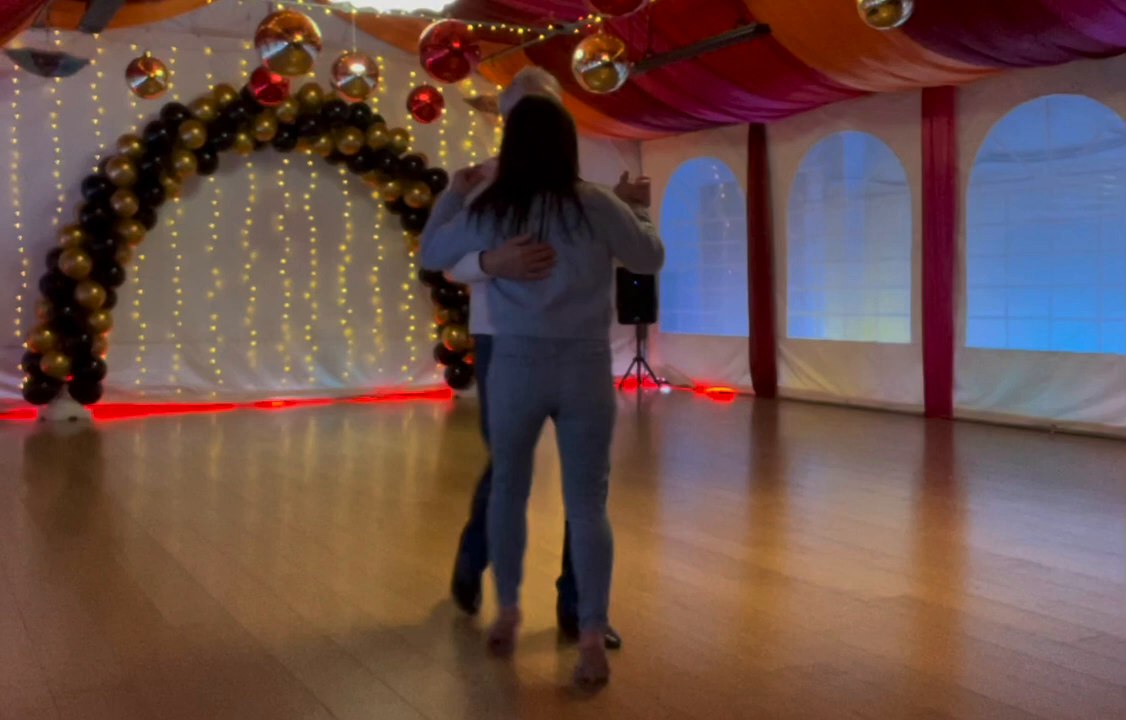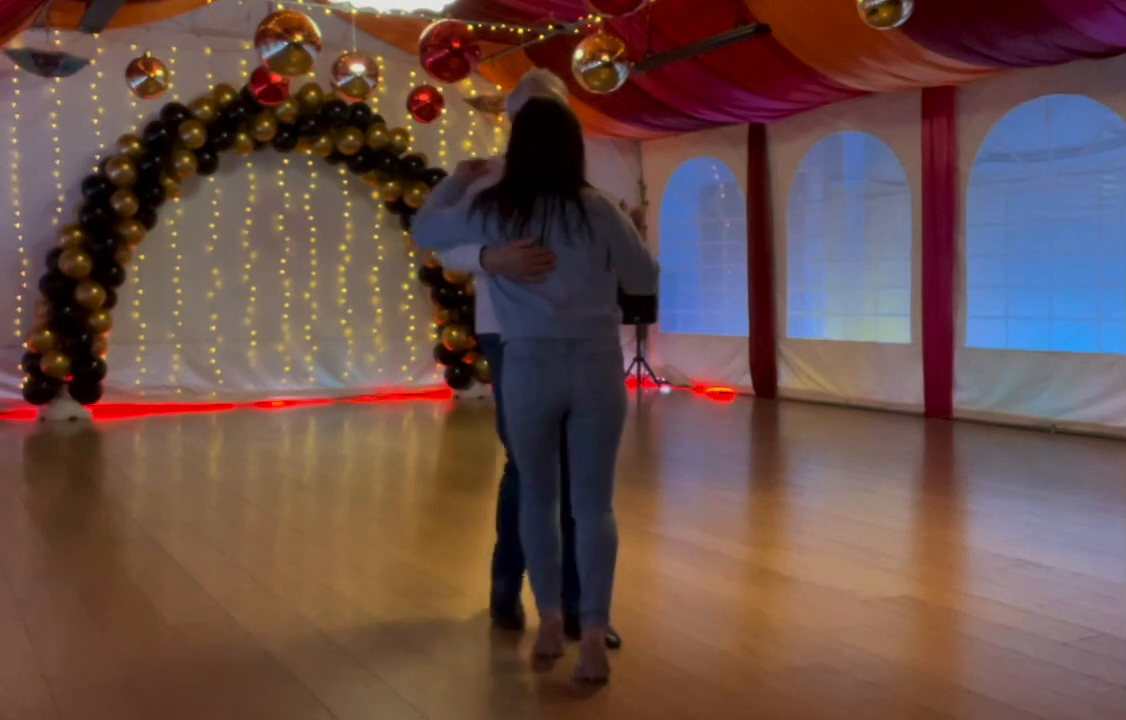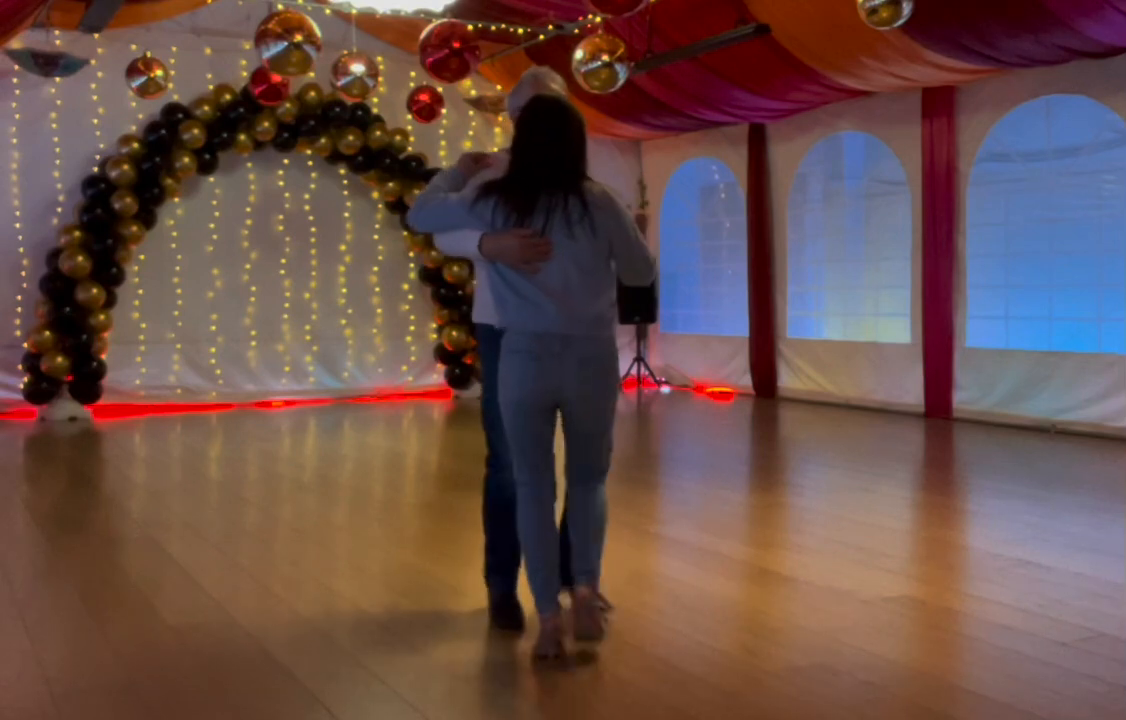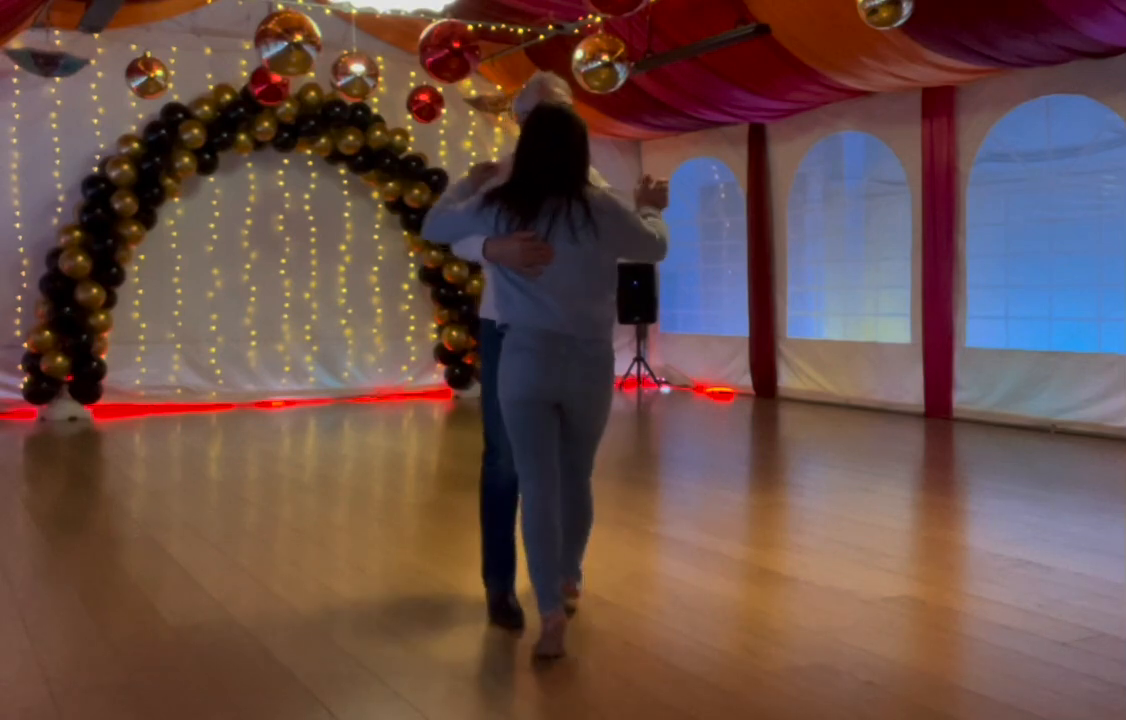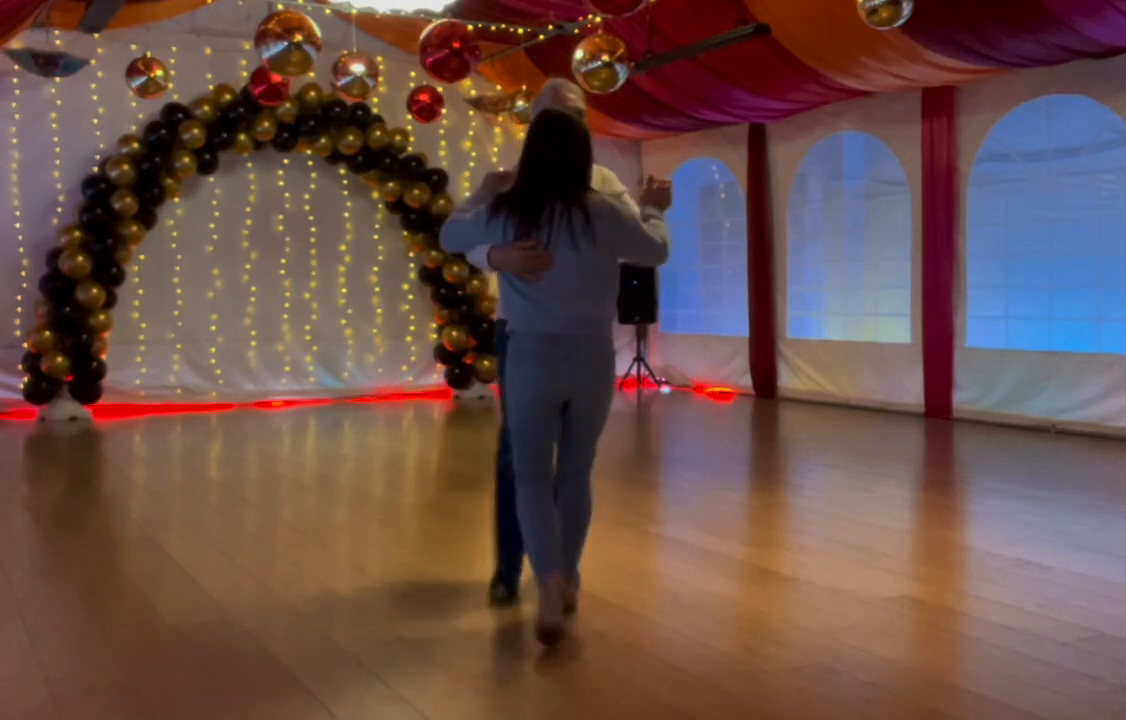
dt=0.2s
person 1, frame 1
left shoulder: (487, 210)
right shoulder: (594, 205)
left elbow: (431, 255)
right elbow: (652, 258)
left wrist: (455, 193)
right wrist: (633, 212)
left hip: (516, 366)
right hip: (586, 368)
left knee: (507, 486)
right knee: (587, 504)
left ankle: (507, 611)
right ankle: (592, 638)
person 1, frame 2
left shoulder: (489, 210)
right shoulder: (597, 209)
left elbow: (424, 231)
right elbow: (645, 281)
left wrist: (457, 182)
right wrist: (626, 230)
left hip: (529, 366)
right hip: (597, 366)
left knee: (537, 494)
right knee: (594, 501)
left ankle: (550, 621)
right ankle: (594, 633)
person 1, frame 3
left shoulder: (491, 201)
right shoulder: (598, 204)
left elbow: (420, 215)
right elbow: (641, 271)
left wrist: (458, 172)
right wrist: (629, 236)
left hip: (526, 359)
right hip: (592, 361)
left knee: (535, 489)
right knee: (588, 484)
left ankle: (549, 619)
right ankle: (585, 591)
person 1, frame 4
left shoulder: (496, 207)
right shoulder: (601, 208)
left elbow: (433, 228)
right elbow: (654, 247)
right wrist: (651, 206)
left hip: (526, 358)
right hip: (590, 362)
left knee: (537, 488)
right knee: (575, 481)
left ankle: (550, 617)
right ankle: (565, 583)
person 1, frame 5
left shoulder: (503, 214)
right shoulder: (601, 212)
left elbow: (449, 237)
right elbow: (655, 253)
left wrist: (486, 192)
right wrist: (653, 210)
left hip: (531, 360)
right hip: (592, 360)
left knee: (533, 481)
right knee: (575, 475)
left ankle: (552, 584)
right ankle: (566, 581)
person 2, frame 1
right shoulder: (482, 183)
right elbow: (451, 260)
right wrist: (493, 260)
right hip: (503, 340)
left ankle: (576, 606)
right ankle: (470, 564)
person 2, frame 2
right shoulder: (487, 179)
right elbow: (447, 248)
right wrist: (492, 258)
right hip: (511, 341)
left ankle: (576, 607)
right ankle: (506, 590)
person 2, frame 3
right shoulder: (491, 172)
right elbow: (444, 233)
right wrist: (490, 244)
right hip: (505, 333)
right knee: (510, 462)
left ankle: (568, 566)
right ankle: (502, 586)
person 2, frame 4
left shoulder: (586, 180)
right shoulder: (496, 178)
right elbow: (463, 238)
right wrist: (500, 249)
right hip: (507, 331)
right knee: (505, 457)
right ankle: (499, 584)
person 2, frame 5
left shoulder: (603, 181)
right shoulder: (512, 182)
right elbow: (473, 242)
right wrist: (499, 257)
right knee: (516, 444)
right ankle: (508, 562)
